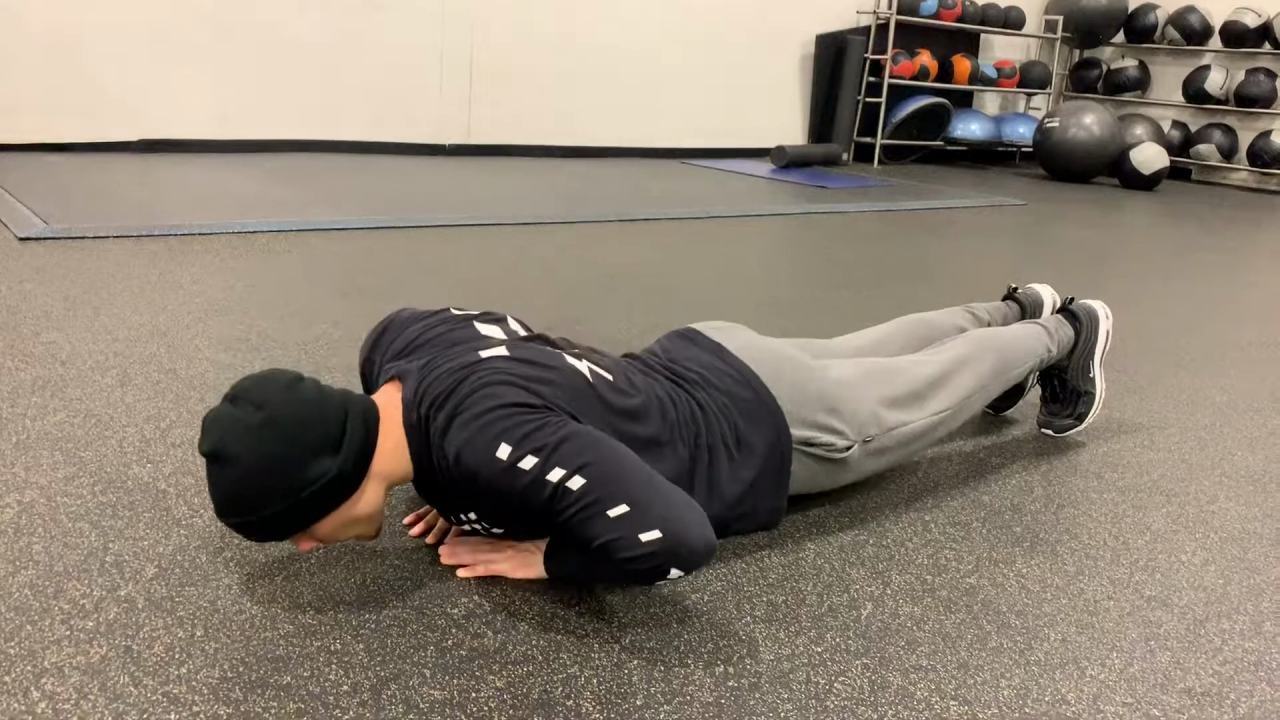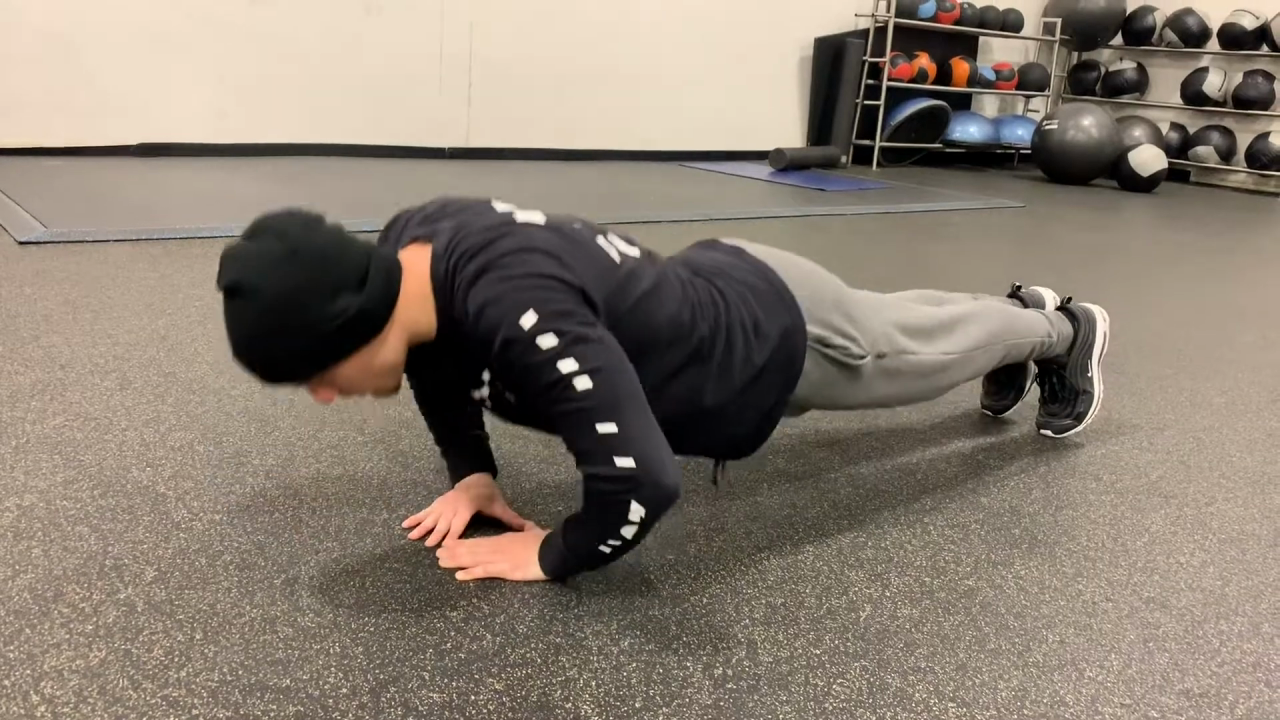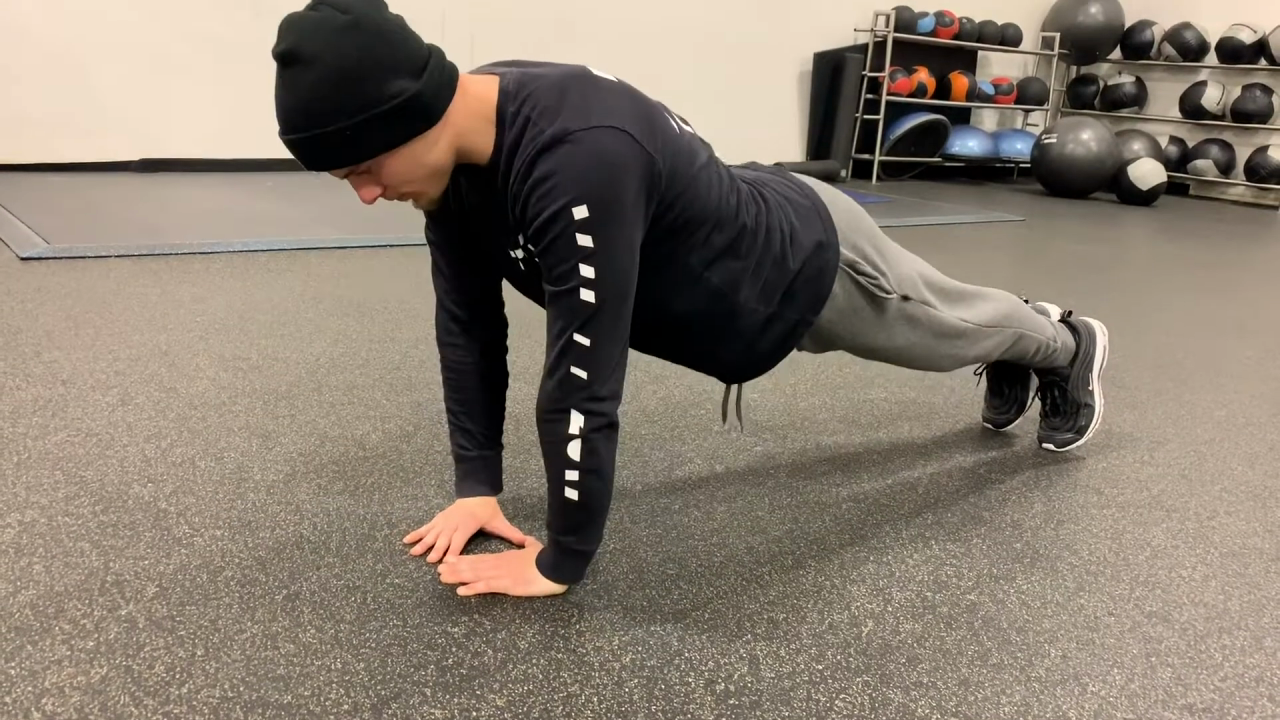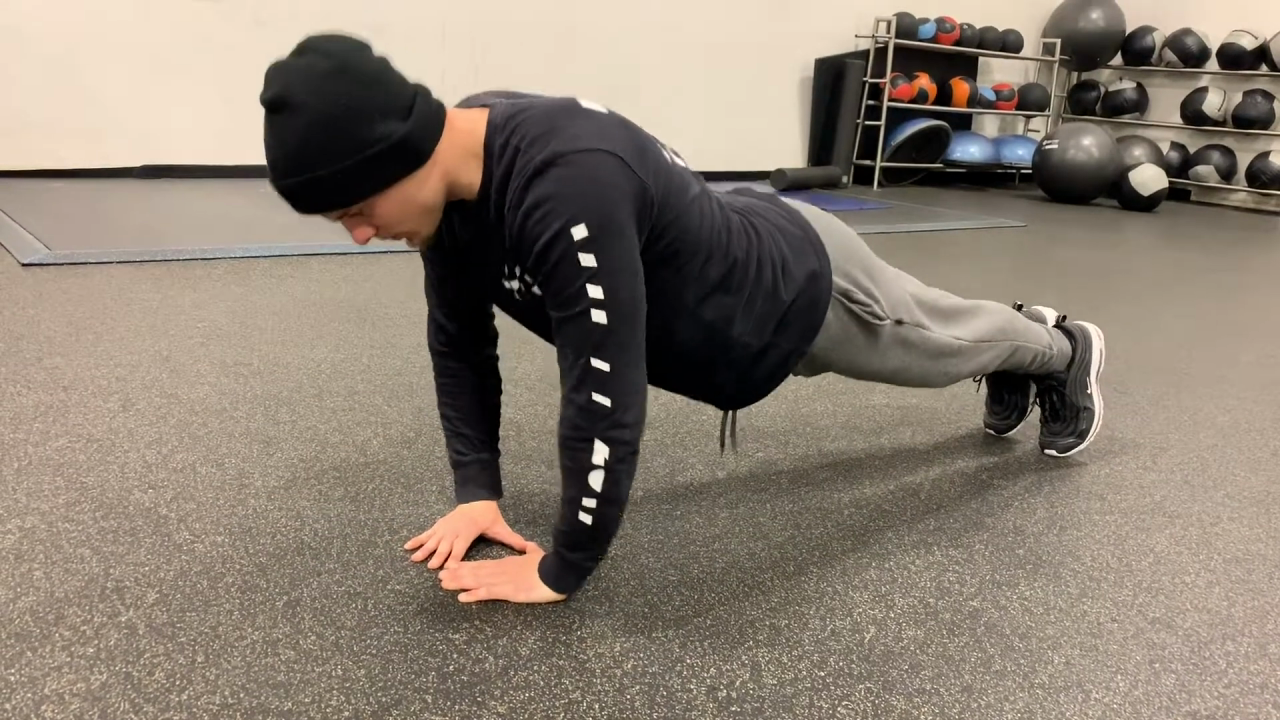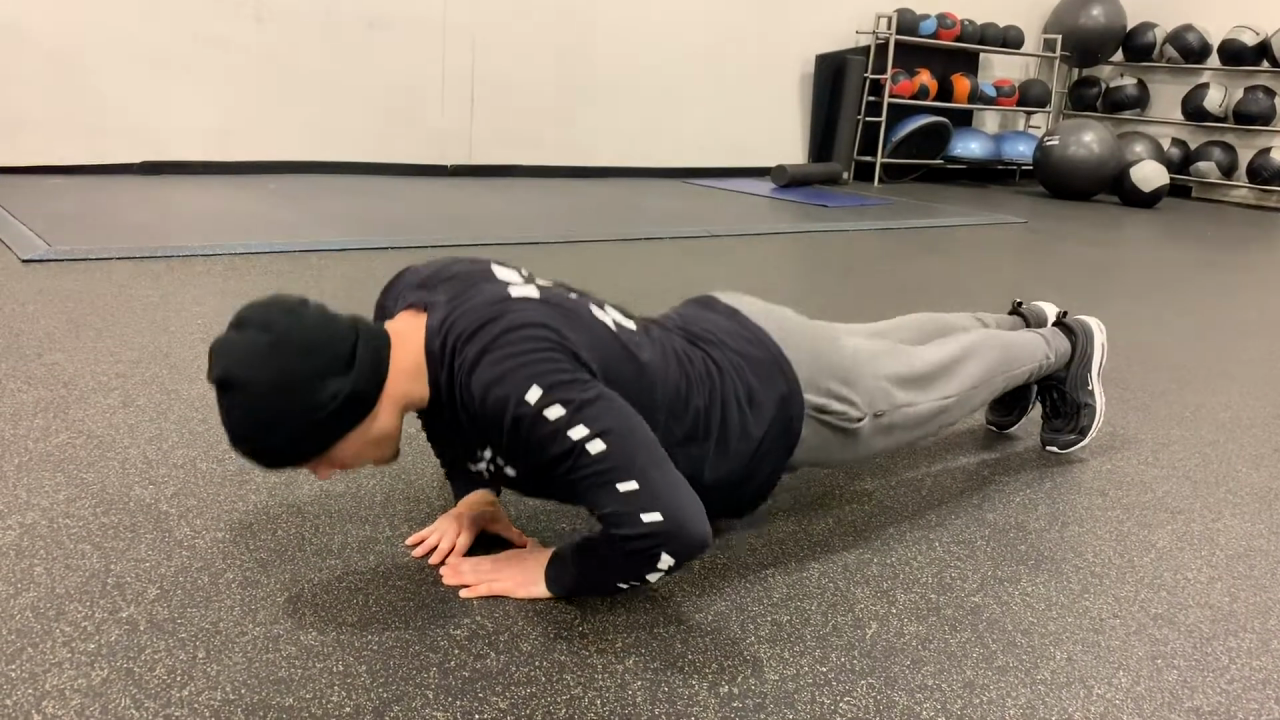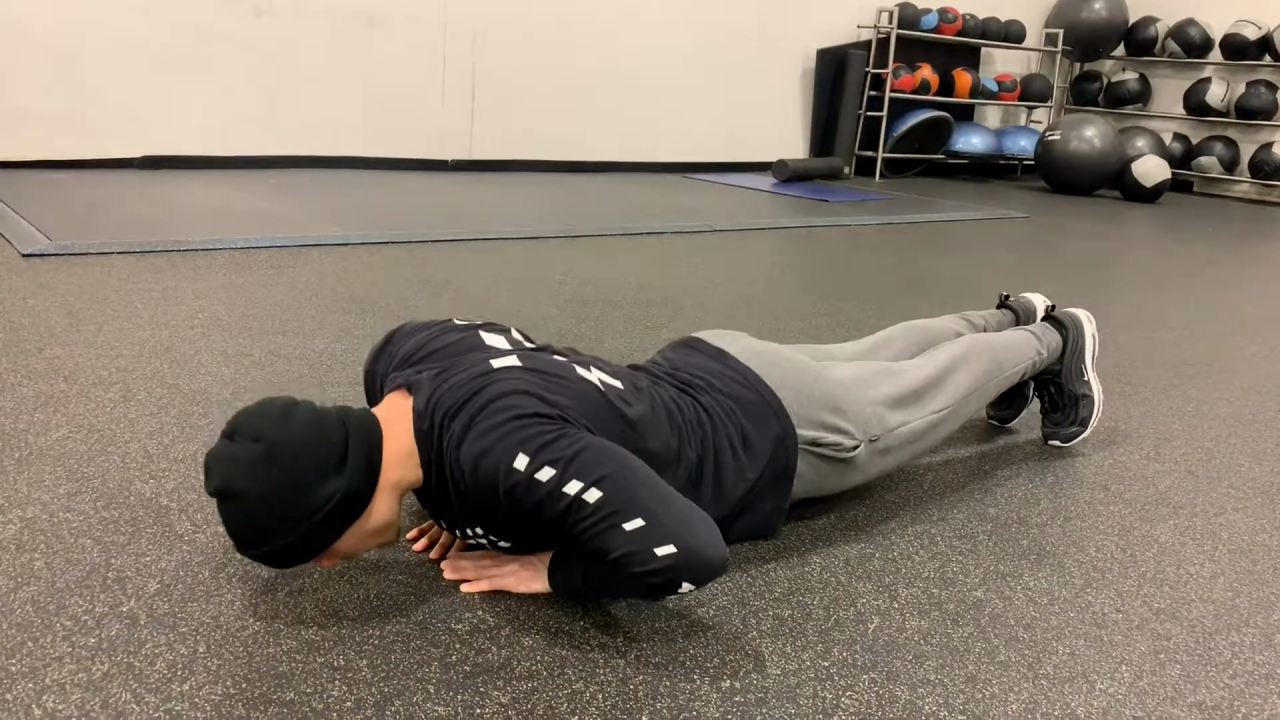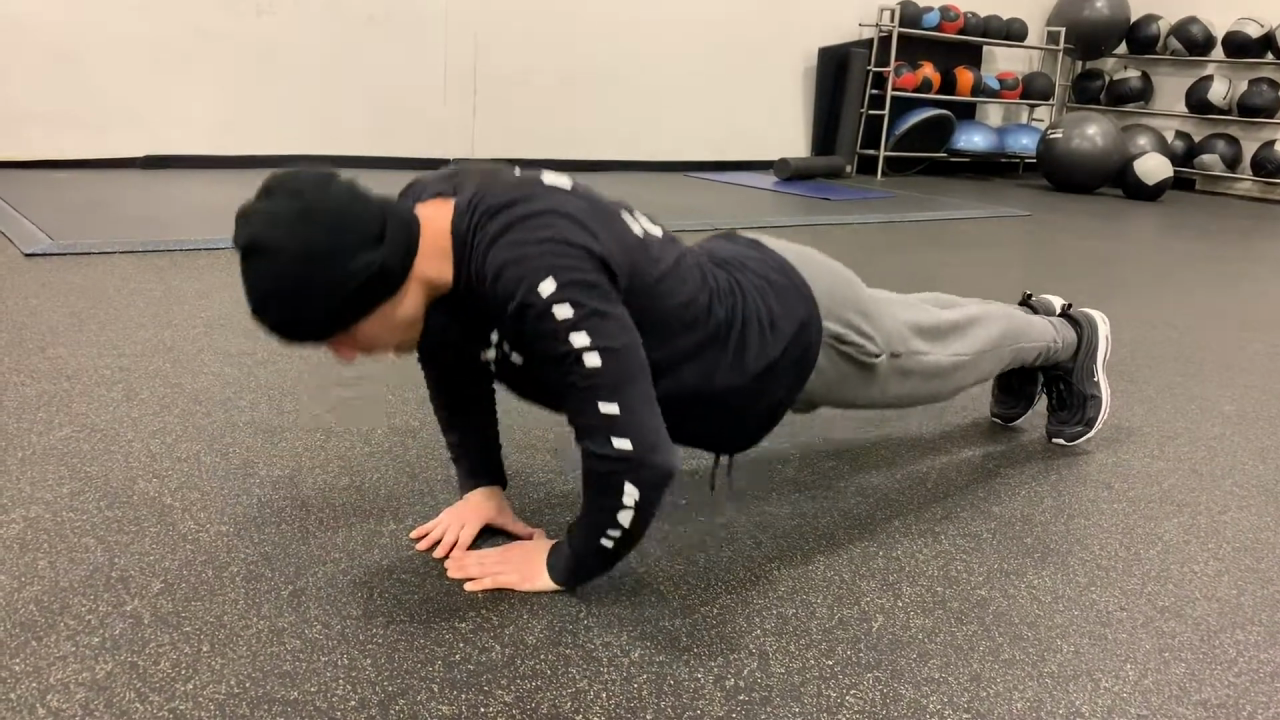
dt=0.5s
person 1, frame 1
left shoulder: (490, 437)
right shoulder: (391, 349)
left elbow: (678, 535)
left wrist: (545, 554)
left hip: (763, 431)
right hip: (698, 365)
left knee: (917, 395)
right knee: (861, 352)
left ankle: (1065, 333)
right ankle: (1012, 310)
person 1, frame 2
left shoulder: (516, 305)
right shoulder: (406, 252)
left elbow: (643, 478)
right elbow: (441, 357)
left wrist: (548, 555)
right wrist: (470, 473)
left hip: (781, 336)
right hip: (713, 288)
left knee: (919, 346)
right knee: (904, 326)
left ankle: (1061, 331)
right ankle: (1019, 305)
person 1, frame 3
left shoulder: (581, 154)
right shoulder: (457, 141)
left elbow: (583, 379)
right elbow: (469, 322)
left wrist: (560, 563)
right wrist: (476, 488)
left hip: (806, 262)
right hip: (742, 245)
left knee: (946, 331)
right knee: (942, 337)
left ankle: (1065, 348)
right ankle: (1023, 344)
person 1, frame 4
left shoulder: (569, 186)
right shoulder: (449, 170)
left elbow: (607, 401)
right elbow: (460, 340)
left wrist: (562, 571)
right wrist: (477, 492)
left hip: (801, 289)
right hip: (739, 258)
left knee: (944, 342)
right knee: (943, 343)
left ankle: (1059, 351)
right ankle: (1023, 332)
person 1, frame 5
left shoulder: (517, 383)
right shoulder: (403, 308)
left elbow: (671, 525)
left wrist: (552, 573)
right wrist: (478, 487)
left hip: (776, 398)
right hip: (711, 339)
left knee: (925, 381)
right knee: (889, 346)
left ankle: (1060, 348)
right ankle: (1015, 326)
person 1, frame 6
left shoulder: (499, 450)
right shoulder: (397, 363)
left elbow: (689, 549)
left wrist: (551, 568)
right wrist: (473, 508)
left hip: (767, 435)
right hip: (700, 374)
left knee: (913, 396)
right knee: (868, 362)
left ankle: (1050, 341)
right ankle: (1003, 321)
person 1, frame 7
left shoulder: (537, 269)
right shoulder: (423, 229)
left elbow: (637, 455)
right elbow: (456, 365)
left wrist: (566, 564)
right wrist: (481, 487)
left hip: (792, 332)
right hip: (728, 296)
left knee: (933, 352)
right knee: (914, 330)
left ankle: (1066, 341)
right ankle: (1028, 316)
